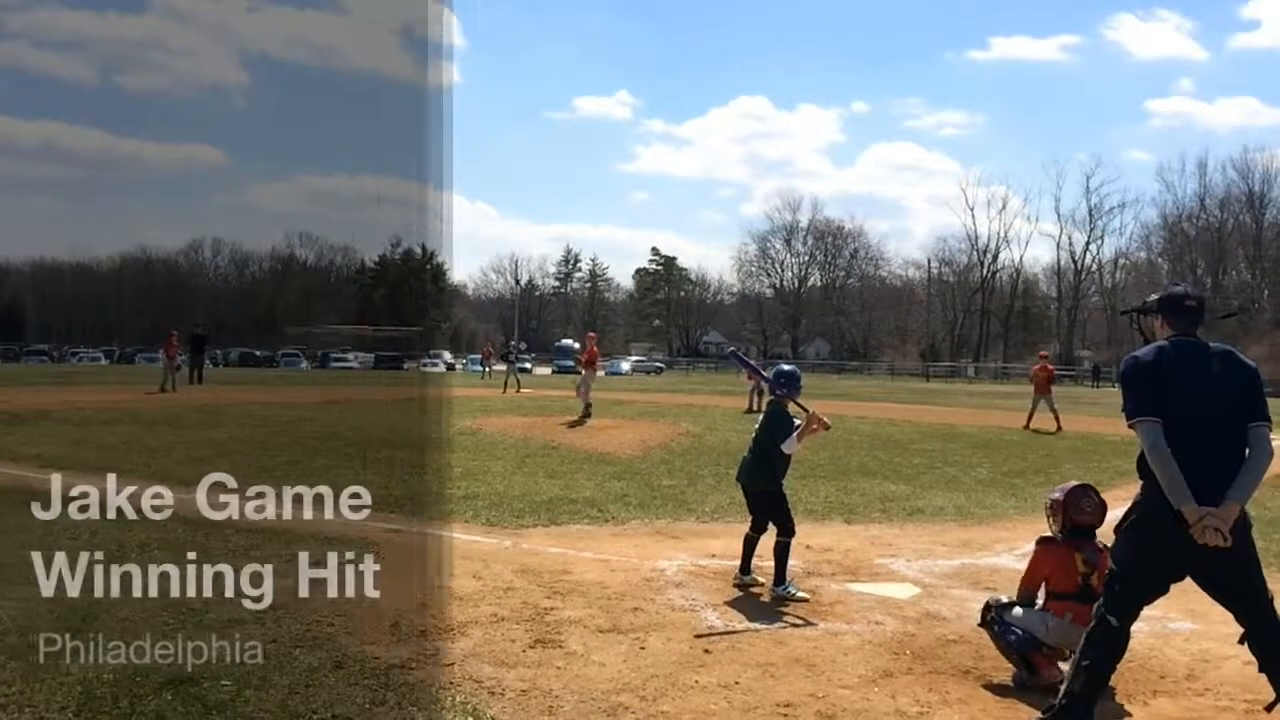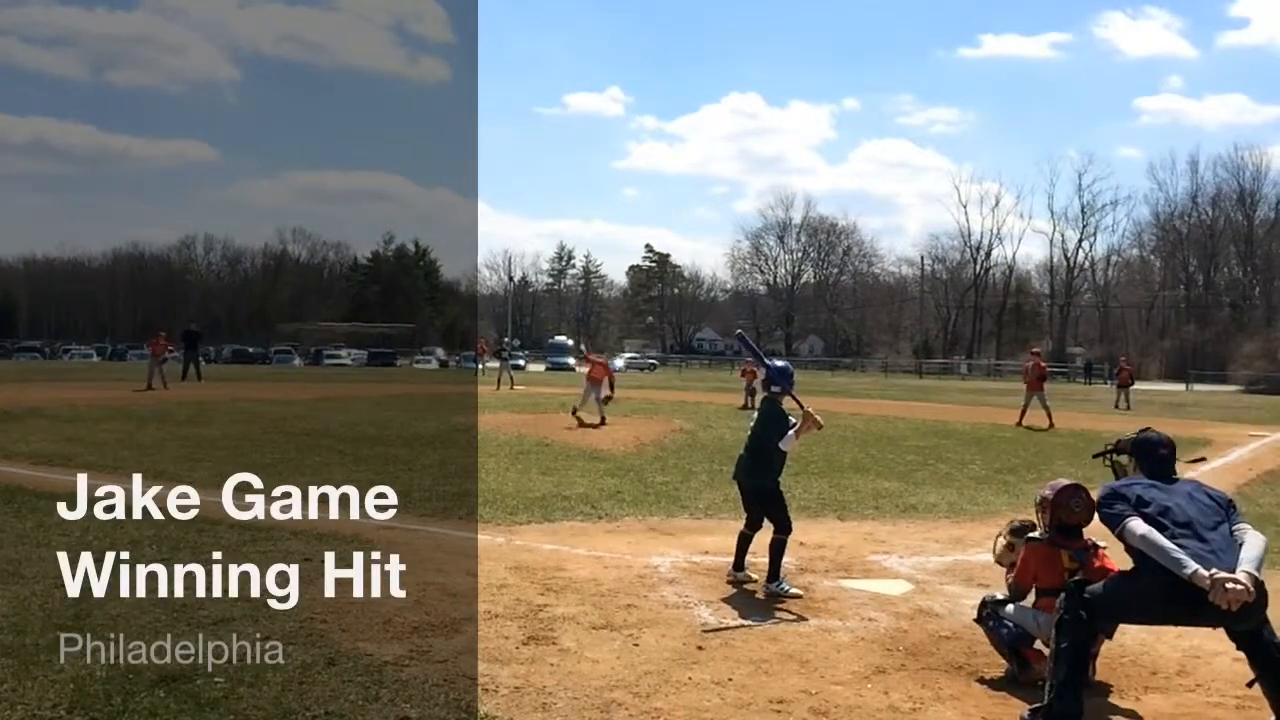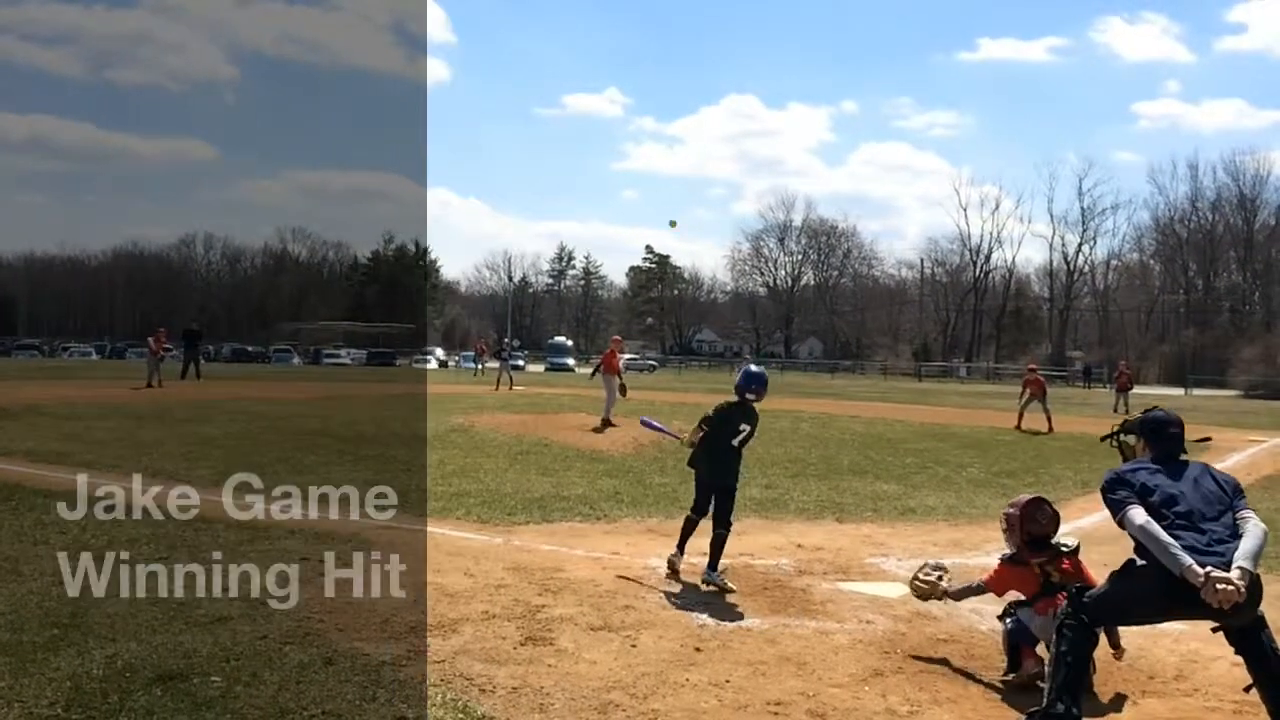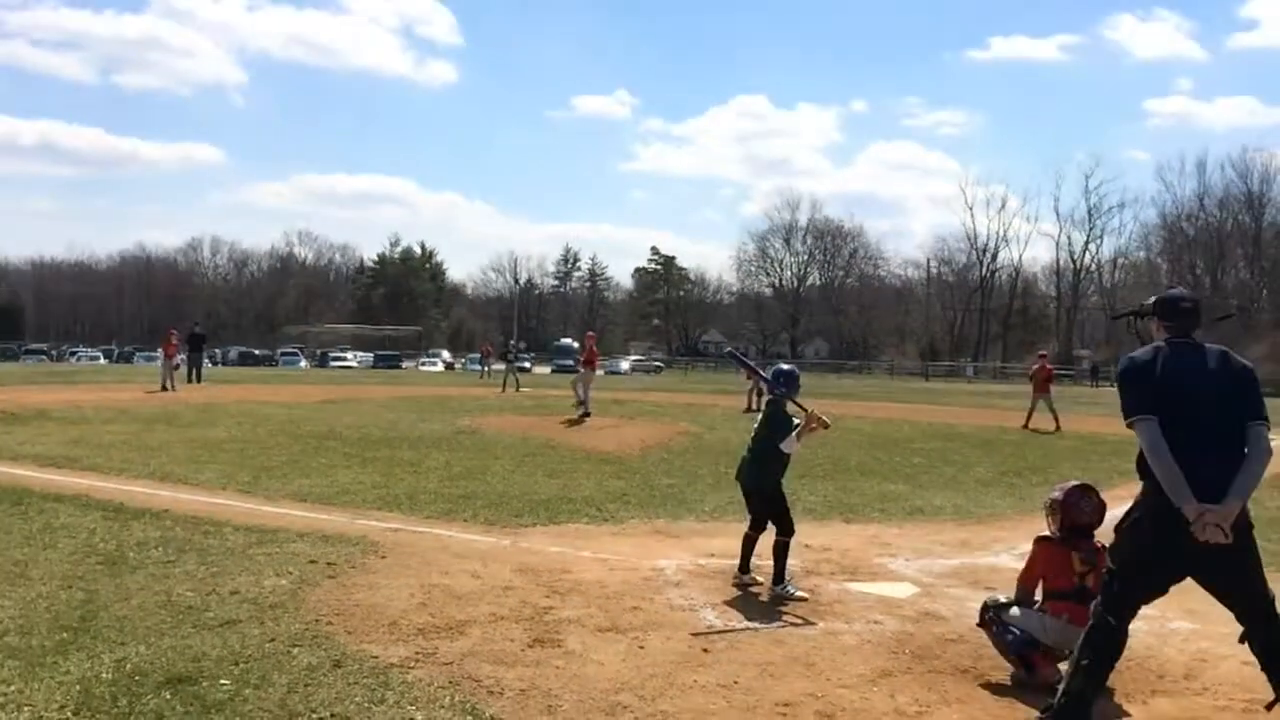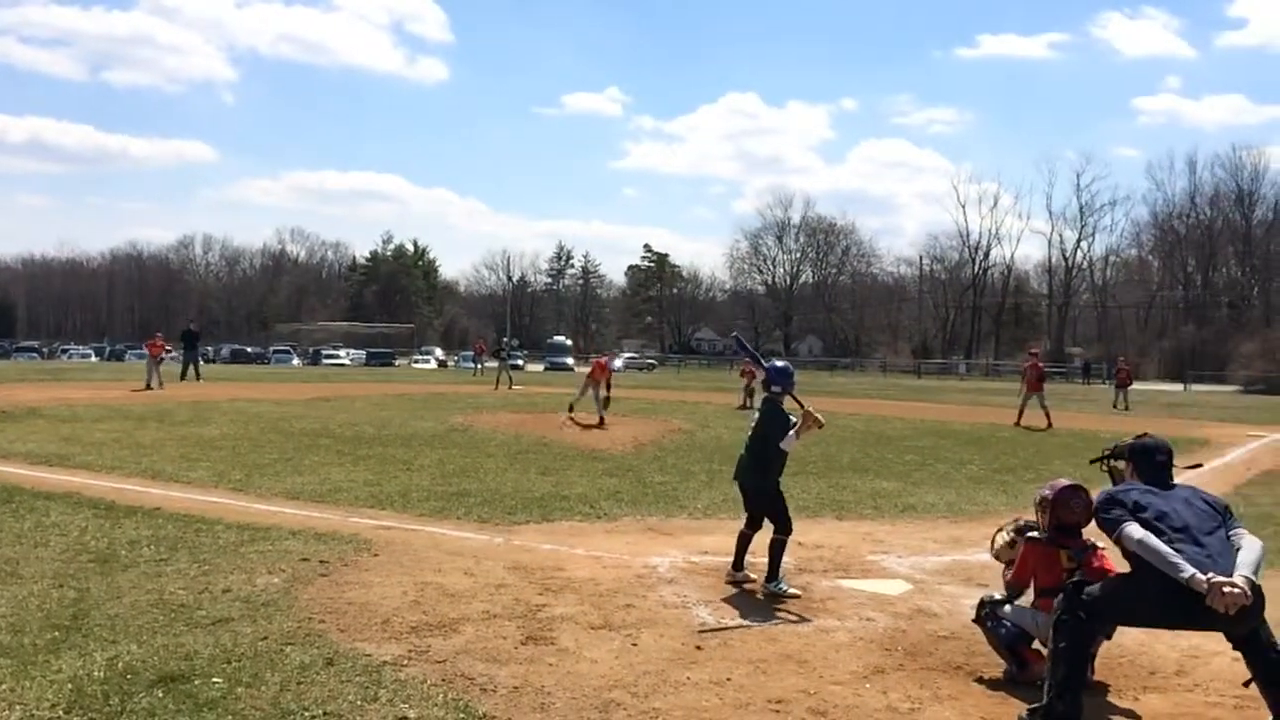
dt=1s
person 1, frame 1
left shoulder: (1142, 363)
right shoulder: (1241, 367)
left elbow: (1153, 443)
left wrist: (1190, 512)
right wrist: (1227, 511)
left hip: (1162, 512)
right hip: (1225, 517)
left knee: (1114, 614)
person 1, frame 2
left shoulder: (1117, 492)
right shoulder: (1210, 493)
left elbow: (1141, 534)
right elbow: (1254, 537)
left wrist: (1199, 577)
right wrist: (1245, 580)
left hip: (1179, 591)
right hip: (1241, 592)
left knee: (1077, 605)
person 1, frame 3
left shoulder: (1122, 477)
right shoulder: (1219, 478)
left elbow: (1141, 524)
right elbow: (1255, 527)
left wrist: (1194, 574)
right wrist: (1239, 575)
left hip: (1170, 584)
right hip: (1238, 588)
left knee: (1078, 612)
right knee: (1248, 624)
person 1, frame 4
left shoulder: (1139, 365)
right shoulder: (1239, 369)
left elbow: (1152, 440)
left wrist: (1190, 509)
right wrist: (1227, 508)
left hip: (1163, 513)
right hip: (1227, 518)
left knee: (1112, 613)
person 1, frame 5
left shoulder: (1114, 497)
right shoulder: (1206, 498)
left elbow: (1137, 538)
right elbow: (1250, 542)
left wrist: (1196, 582)
right wrist: (1242, 583)
left hip: (1175, 595)
right hip: (1237, 596)
left knee: (1075, 606)
person 2, frame 1
left shoulder: (774, 410)
right shoulder: (780, 414)
left elbow: (793, 431)
right elbow: (787, 447)
left wrist: (813, 427)
right wrist: (807, 426)
left hip: (751, 476)
right hip: (763, 480)
left knee: (759, 523)
right knee: (785, 528)
left ankle: (743, 573)
right ankle: (779, 586)
person 2, frame 2
left shoulder: (768, 407)
right shoulder: (774, 411)
left elbow: (789, 429)
right elbow: (785, 444)
left wrist: (808, 424)
right wrist: (804, 424)
left hip: (747, 474)
right hip: (761, 478)
left knee: (754, 520)
right knee: (783, 526)
left ankle: (737, 570)
right ankle: (773, 582)
person 2, frame 3
left shoulder: (726, 409)
right shoulder: (752, 418)
left elbow: (700, 430)
left wrist: (689, 440)
left hip: (704, 465)
right hip: (726, 473)
left knee: (698, 509)
right knee: (722, 522)
left ankle: (678, 554)
right ankle: (712, 572)
person 2, frame 4
left shoulder: (773, 409)
right shoulder: (778, 413)
left elbow: (789, 435)
right elbow: (788, 446)
left wrist: (810, 426)
right wrist: (806, 425)
left hip: (751, 475)
right hip: (763, 480)
left knee: (758, 523)
right knee: (785, 528)
left ankle: (742, 573)
right ankle: (778, 585)
person 2, frame 5
left shoulder: (769, 407)
right shoulder: (775, 411)
left elbow: (788, 431)
right elbow: (786, 443)
left wrist: (808, 424)
right wrist: (804, 424)
left hip: (748, 473)
right hip: (761, 478)
left knee: (754, 520)
right knee: (783, 526)
left ankle: (736, 569)
right ankle: (772, 582)
person 3, frame 1
left shoulder: (1049, 548)
right shoulder: (1104, 554)
left elbow: (1024, 598)
left hip: (1060, 630)
left knee: (994, 609)
left ankle: (1041, 669)
person 3, frame 2
left shoulder: (1036, 546)
right shoulder: (1095, 551)
left elbow: (1016, 594)
left wrist: (1012, 564)
right wrist: (1101, 633)
left hip: (1050, 628)
left knee: (990, 606)
left ankle: (1030, 664)
person 3, frame 3
left shoulder: (1011, 565)
right shoulder: (1068, 555)
left elbow: (975, 589)
left wrist: (945, 592)
right wrist: (1115, 642)
left hip: (1051, 629)
left knee: (1015, 612)
left ankle: (1028, 663)
person 3, frame 4
left shoulder: (1046, 546)
right shoulder: (1103, 554)
left elbow: (1023, 597)
left hip: (1056, 630)
left knee: (992, 610)
left ankle: (1040, 669)
person 3, frame 5
left shoulder: (1035, 544)
right shoulder: (1094, 552)
left elbow: (1012, 591)
left wrist: (1010, 562)
left hip: (1047, 627)
left knee: (988, 607)
left ankle: (1029, 665)
